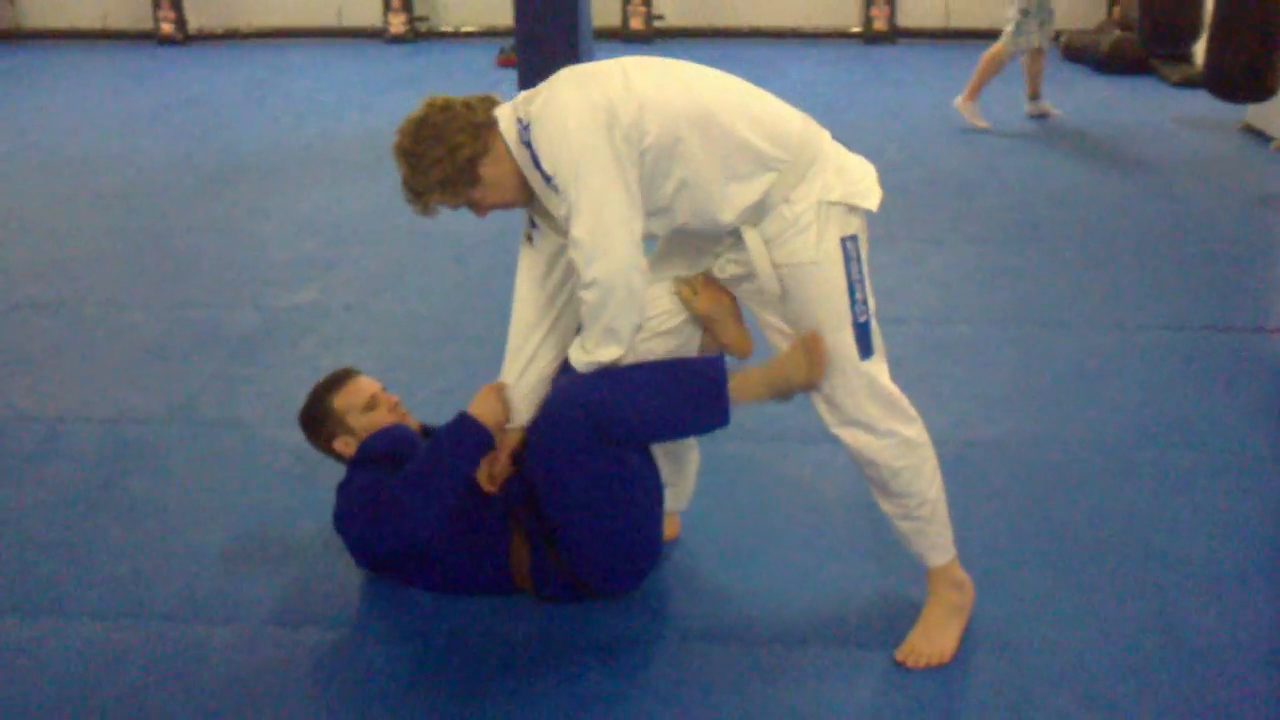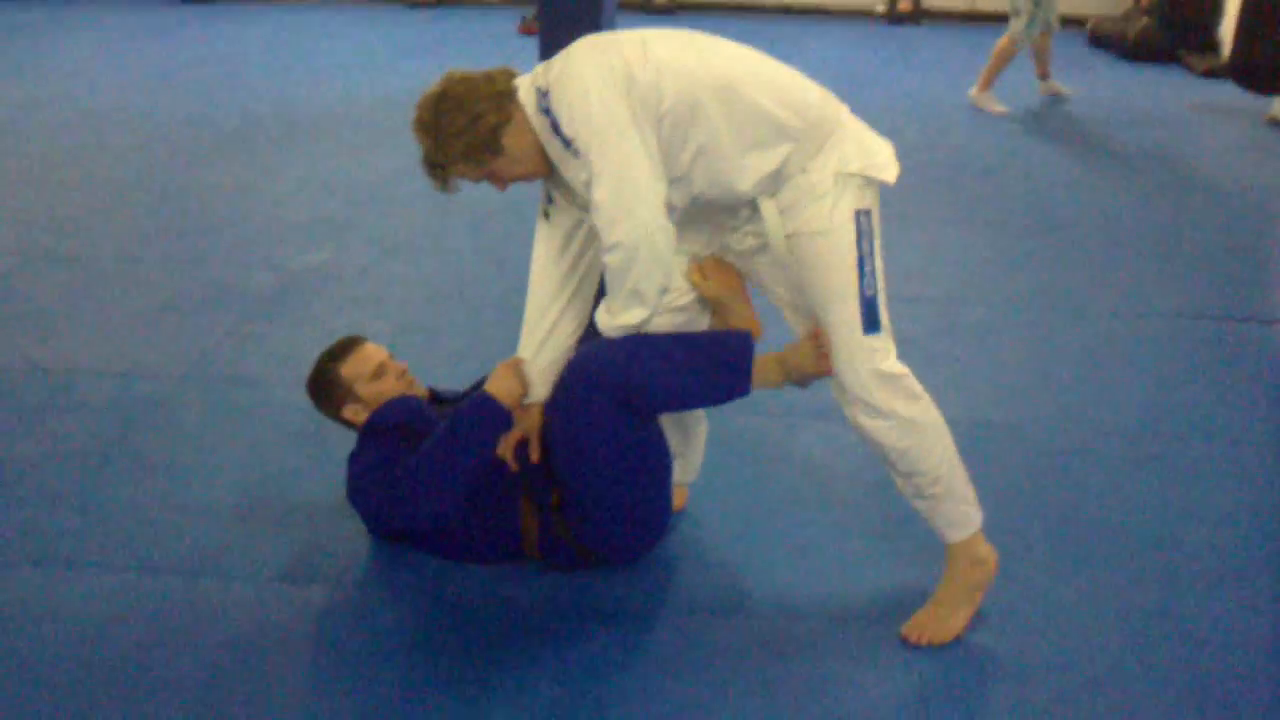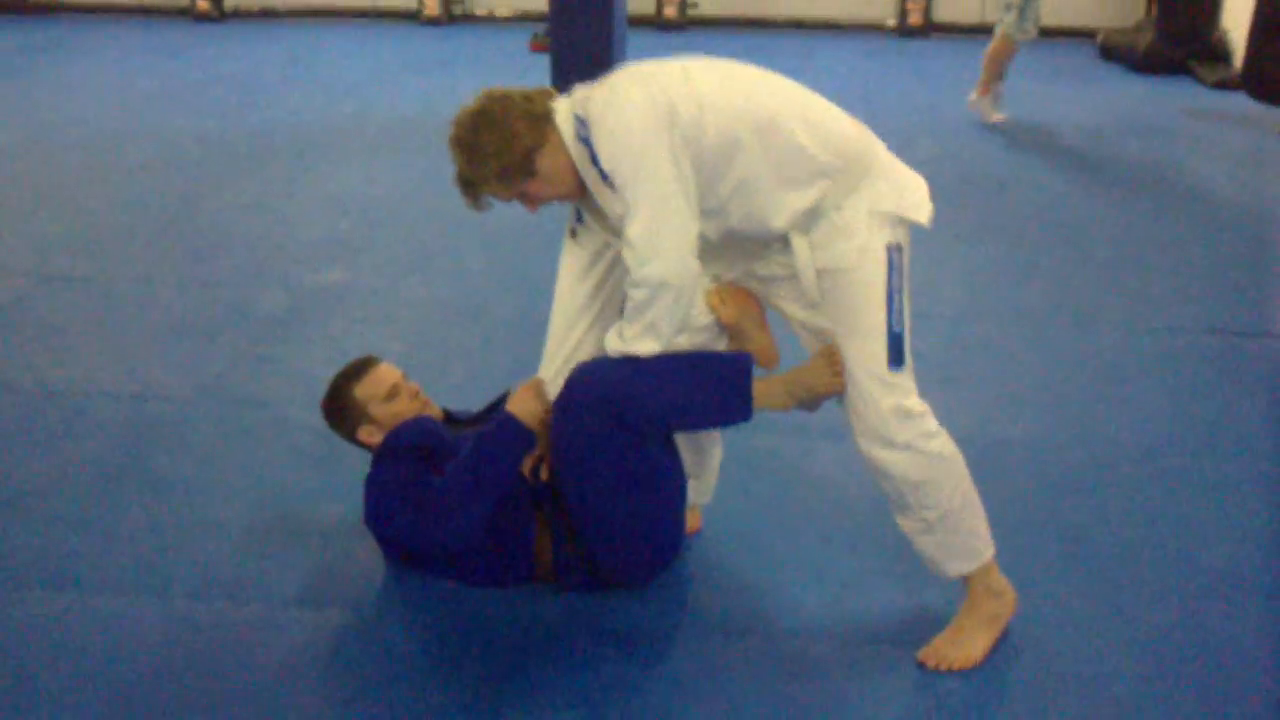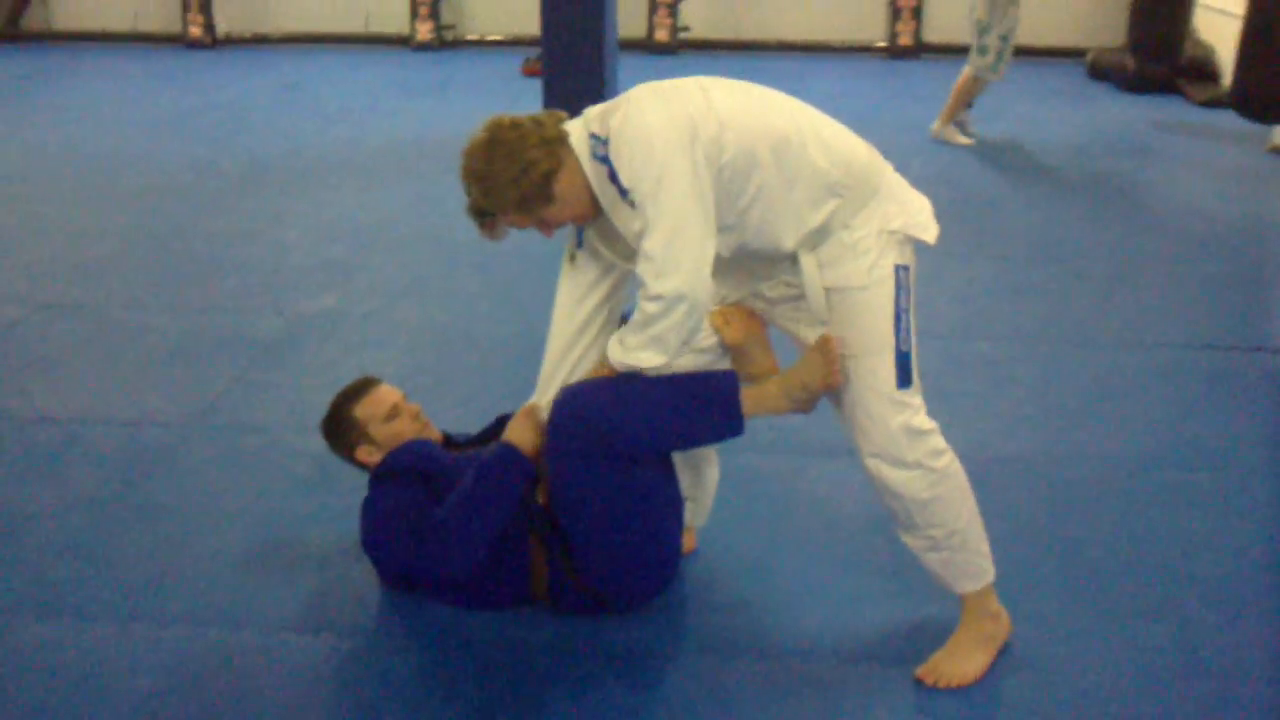
dt=0.2s
person 1, frame 1
left shoulder: (568, 123)
right shoulder: (540, 150)
left elbow: (612, 276)
right elbow: (543, 290)
left wrist: (583, 380)
right wrist: (515, 418)
left hip: (798, 202)
right hip: (716, 216)
left knee: (857, 400)
left ankle: (947, 580)
person 1, frame 2
left shoulder: (584, 91)
right shoulder: (559, 125)
left elbow: (637, 238)
right elbow: (563, 265)
left wrist: (612, 340)
right wrist: (533, 394)
left hip: (815, 174)
right hip: (732, 190)
left knee: (863, 375)
right knee: (659, 329)
left ankle: (967, 551)
person 1, frame 3
left shoulder: (626, 121)
right shoulder: (591, 149)
left elbow: (662, 275)
right elbow: (586, 285)
left wrist: (614, 367)
left hip: (846, 208)
right hip: (759, 219)
left knee: (884, 416)
right knee: (676, 351)
left ankle: (986, 588)
right ankle: (681, 506)
person 1, frame 4
left shoulder: (647, 140)
right shoulder: (594, 167)
left elbow: (678, 293)
right elbow: (584, 303)
left wrist: (610, 373)
left hip: (851, 229)
right hip: (760, 240)
left knee: (891, 434)
right knee: (676, 371)
left ankle: (982, 610)
person 2, frame 1
left shoulder: (425, 447)
right shoulder: (363, 504)
right elbow: (411, 518)
right wrist: (473, 428)
left hip: (610, 500)
right hip: (599, 550)
right knee: (575, 405)
left ankle: (715, 338)
right ankle: (766, 379)
person 2, frame 2
left shoulder: (437, 410)
right shoulder: (375, 472)
right elbow: (427, 498)
right wrist: (491, 406)
left hip: (612, 469)
right hip: (604, 518)
right knee: (596, 371)
left ankle: (726, 319)
right ankle: (780, 365)
person 2, frame 3
left shoulder: (451, 431)
right shoulder: (391, 494)
right elbow: (451, 522)
right wrist: (513, 427)
left hip: (636, 492)
right hip: (619, 539)
right knee: (593, 387)
left ankle: (739, 340)
right ankle: (787, 388)
person 2, frame 4
left shoulder: (452, 453)
right shoulder: (388, 515)
right elbow: (453, 552)
right wrist: (514, 456)
left hip: (640, 515)
right hip: (621, 560)
right knee: (579, 412)
right ankle: (780, 392)
